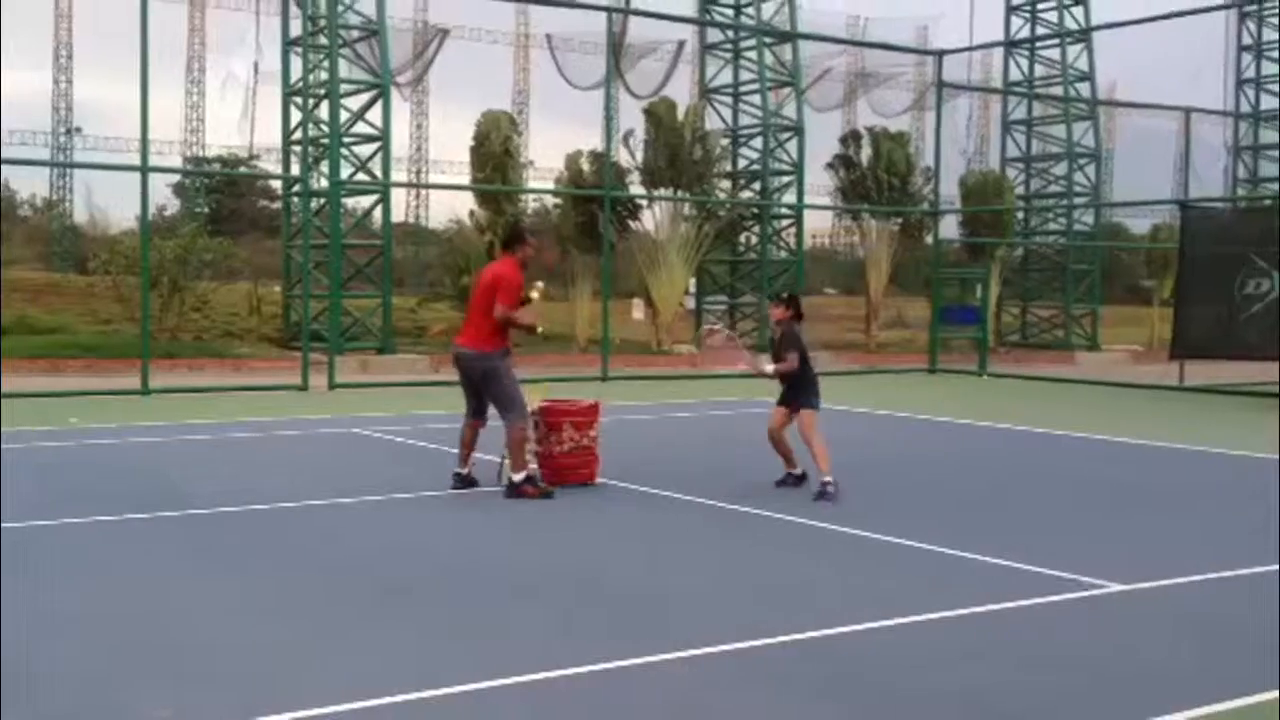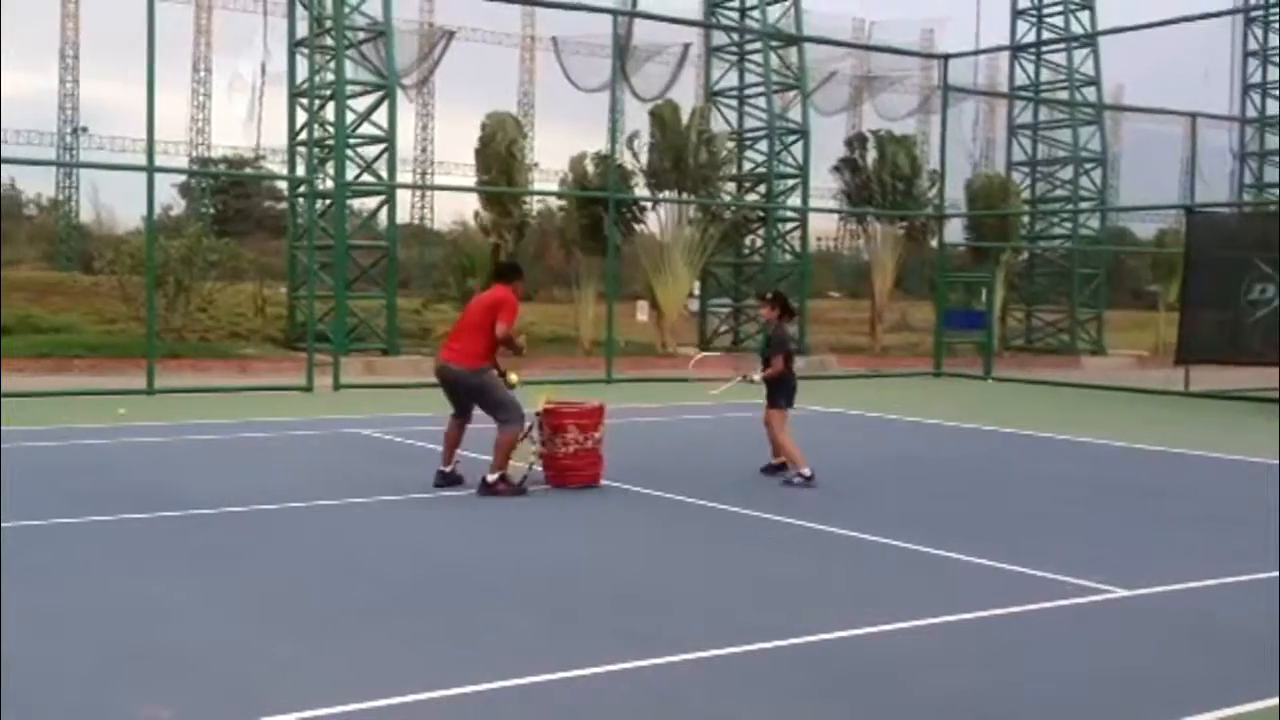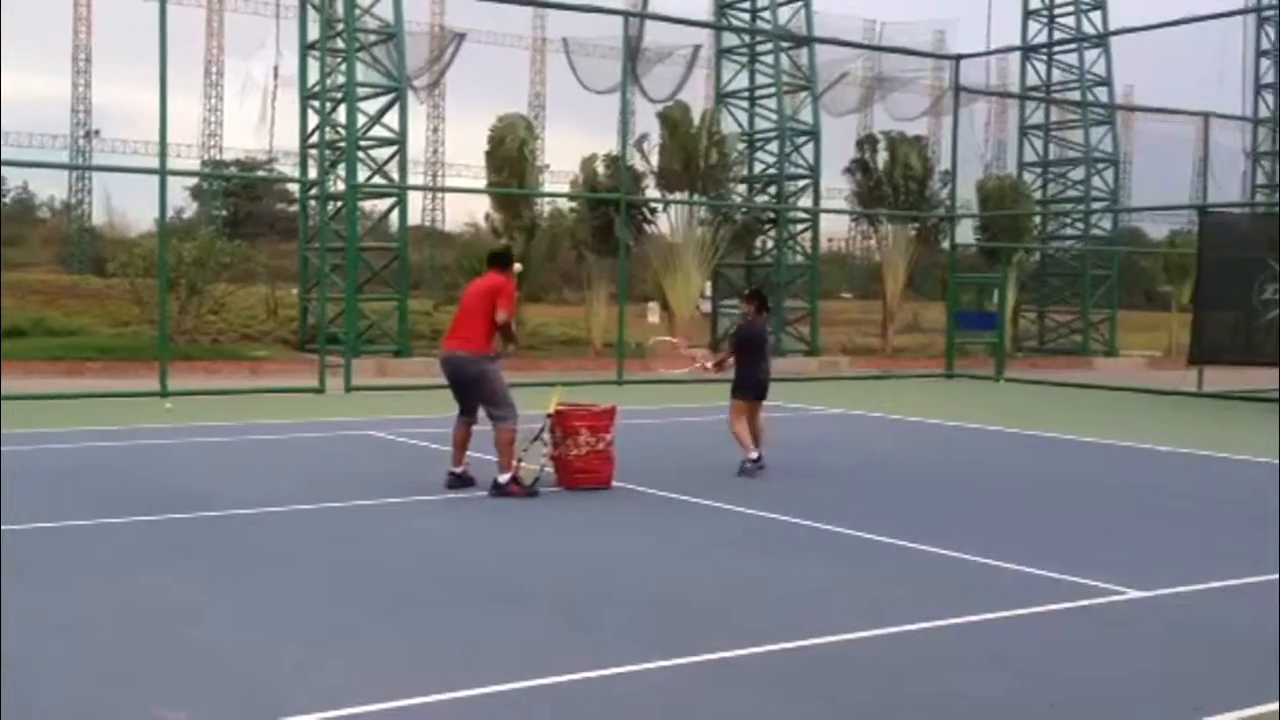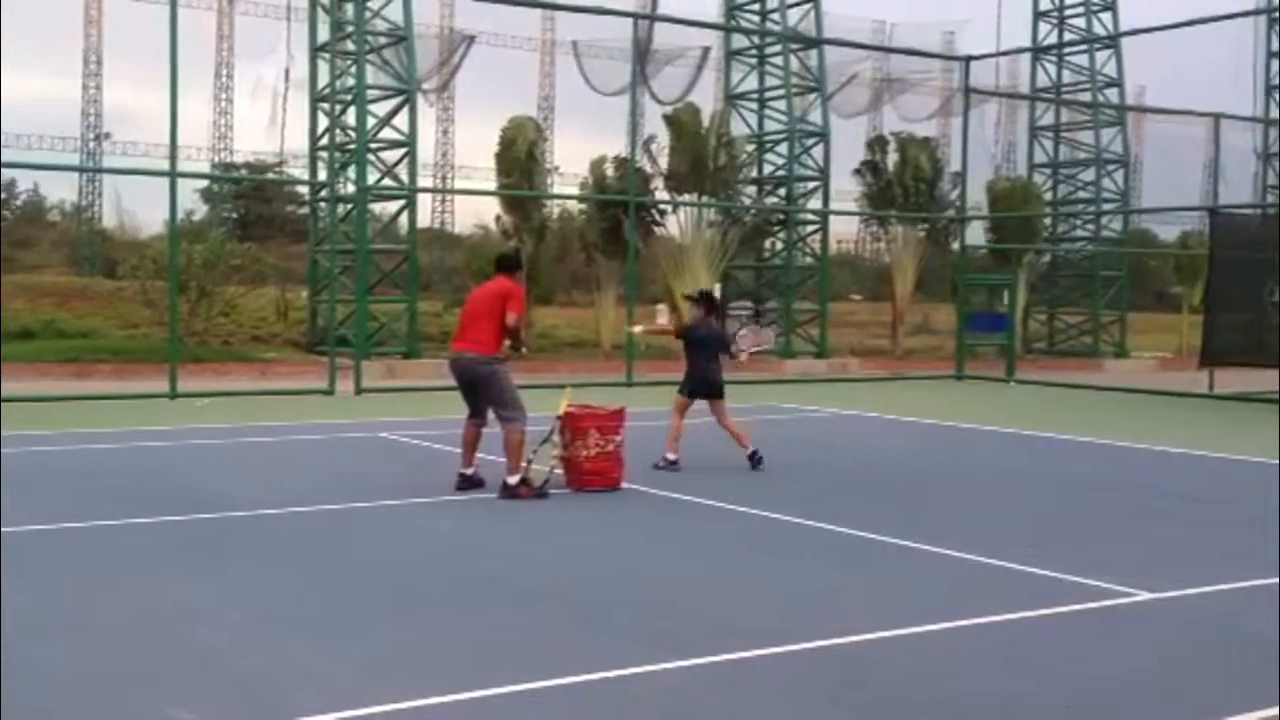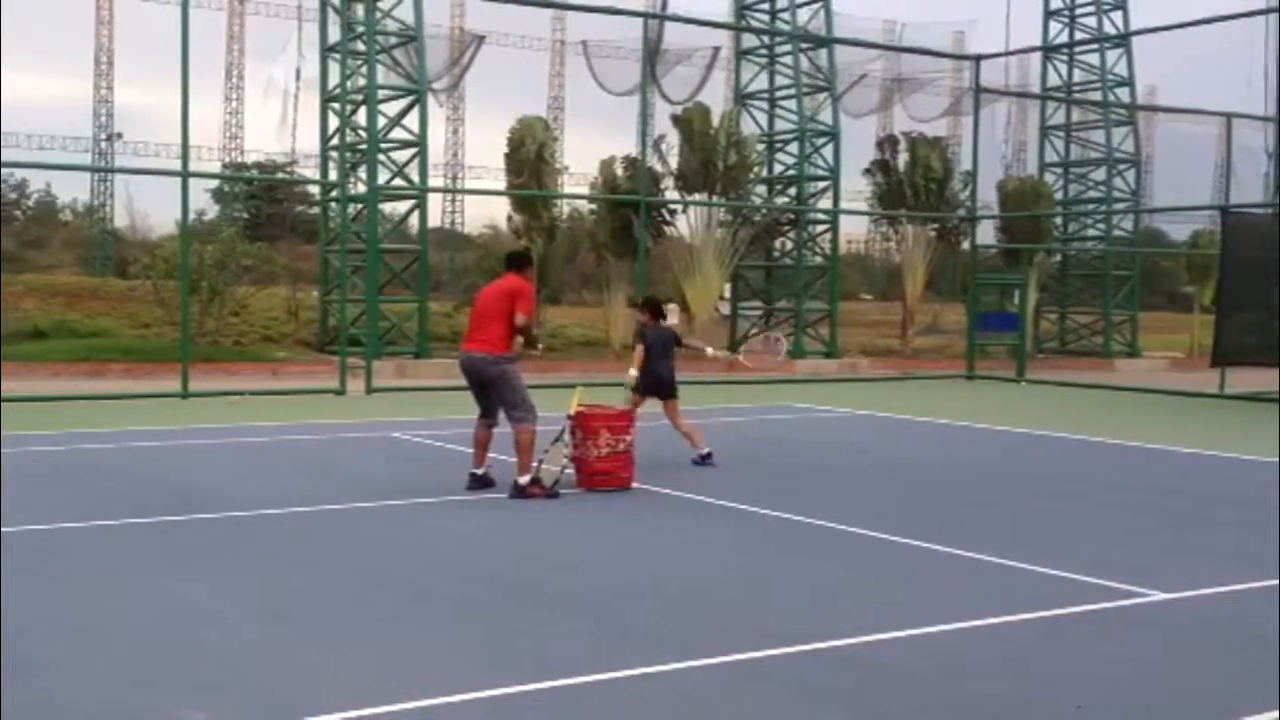
dt=0.5s
person 1, frame 1
left shoulder: (490, 269)
right shoulder: (511, 274)
right elbow: (500, 315)
left wrist: (520, 302)
right wrist: (524, 324)
left hip: (464, 349)
right hip: (487, 354)
left knee: (474, 414)
right knee: (515, 414)
left ankle: (462, 472)
right ankle: (520, 480)
person 1, frame 2
left shoulder: (480, 298)
right shoulder: (508, 299)
right elbow: (502, 334)
left wrist: (499, 371)
right wrist: (517, 347)
left hip: (445, 364)
right hip: (471, 370)
left knee: (461, 415)
right knee: (513, 419)
left ankle: (445, 471)
right ankle: (494, 480)
person 1, frame 3
left shoulder: (474, 284)
right shoulder: (504, 284)
right elbow: (501, 319)
right wrist: (510, 336)
left hip: (449, 354)
right hip: (475, 357)
left knee: (466, 413)
right knee: (505, 416)
left ankle: (457, 472)
right ankle: (504, 480)
person 1, frame 4
left shoulder: (478, 290)
right shoulder: (514, 289)
right elbow: (511, 323)
right wrist: (517, 343)
left hip: (458, 356)
right hip: (484, 358)
left knee: (476, 414)
right knee: (514, 417)
left ankle: (466, 473)
right ankle: (513, 482)
person 1, frame 5
left shoulder: (488, 288)
right shoulder: (524, 287)
right elbow: (521, 322)
right wrist: (531, 339)
left hip: (468, 355)
right hip: (494, 358)
left knee: (487, 415)
right knee: (524, 416)
left ankle: (477, 473)
right ankle: (524, 482)
person 2, frame 1
left shoulder: (789, 335)
right shoulder: (777, 335)
left elbow: (793, 365)
left wrist: (771, 369)
right wrist: (770, 369)
left hip: (805, 390)
right hip: (790, 391)
left knee: (809, 436)
right knee: (773, 430)
left ankle: (828, 483)
right ankle: (795, 472)
person 2, frame 2
left shoulder: (776, 335)
right shoulder: (775, 331)
left elbow: (778, 368)
left wrist: (759, 376)
right wrist: (761, 370)
left hip: (781, 387)
right hip: (779, 386)
left knee: (779, 431)
right knee: (770, 423)
left ankle: (804, 473)
right ankle: (778, 461)
person 2, frame 3
left shoulder: (744, 328)
right shoulder: (761, 325)
left elbow: (728, 353)
left wrist: (713, 364)
right wrist: (723, 362)
left hip: (746, 378)
right hip: (762, 377)
left knee: (736, 420)
right knee: (753, 417)
left ankle: (752, 457)
right ankle: (755, 456)
person 2, frame 4
left shoulder: (692, 328)
right shoulder: (718, 331)
left elbow: (666, 330)
right elbow: (729, 352)
left wrist: (642, 329)
right wrist: (741, 357)
left hip: (695, 378)
right hip: (715, 378)
left knee: (677, 416)
right knee: (723, 418)
left ankle: (671, 458)
right ankle: (751, 452)
person 2, frame 5
left shoulder: (643, 331)
right shoulder: (668, 331)
left elbow: (639, 351)
right elbow: (687, 343)
left wrist: (633, 370)
right wrist: (707, 349)
left hip: (650, 378)
right hip: (668, 379)
right knee: (676, 419)
right ankle: (704, 452)
